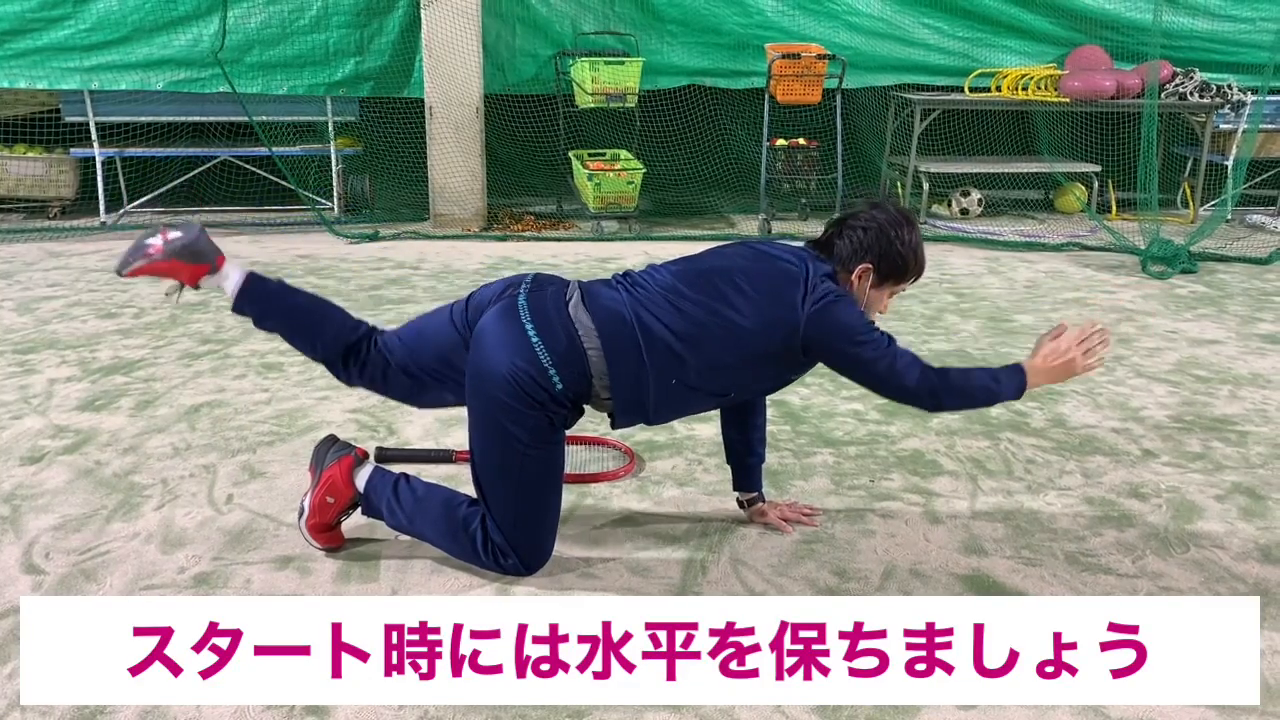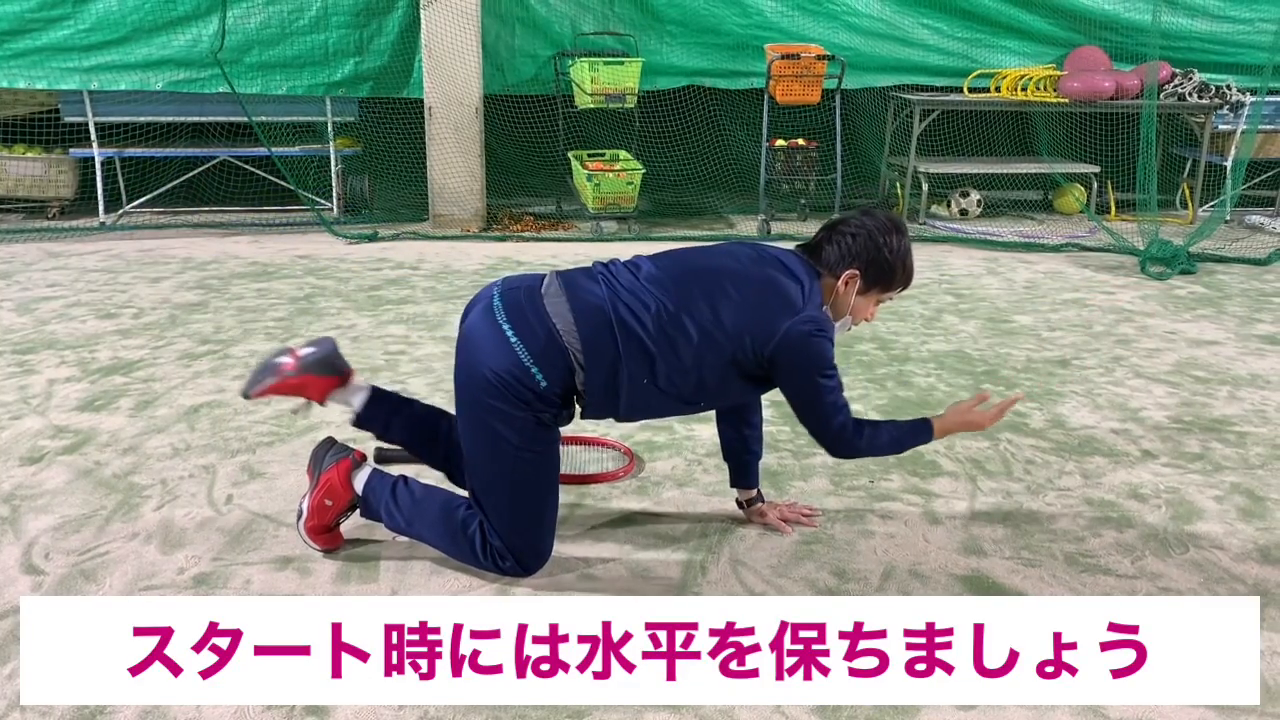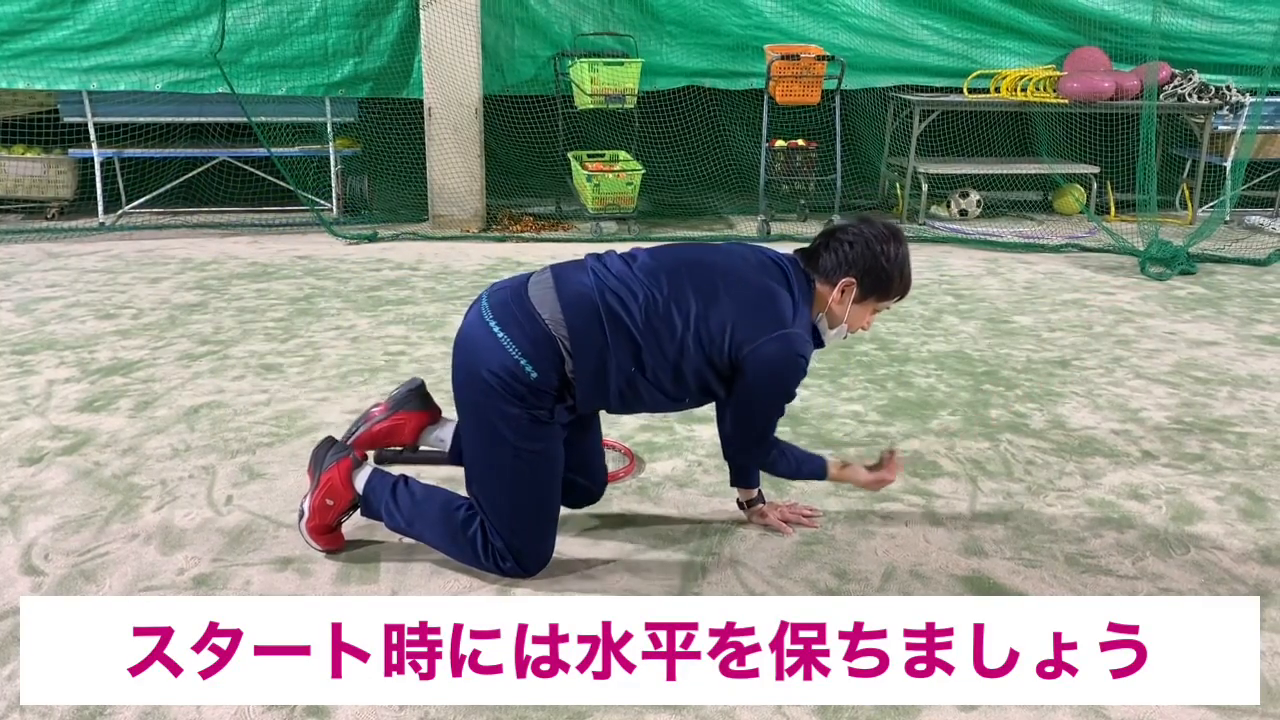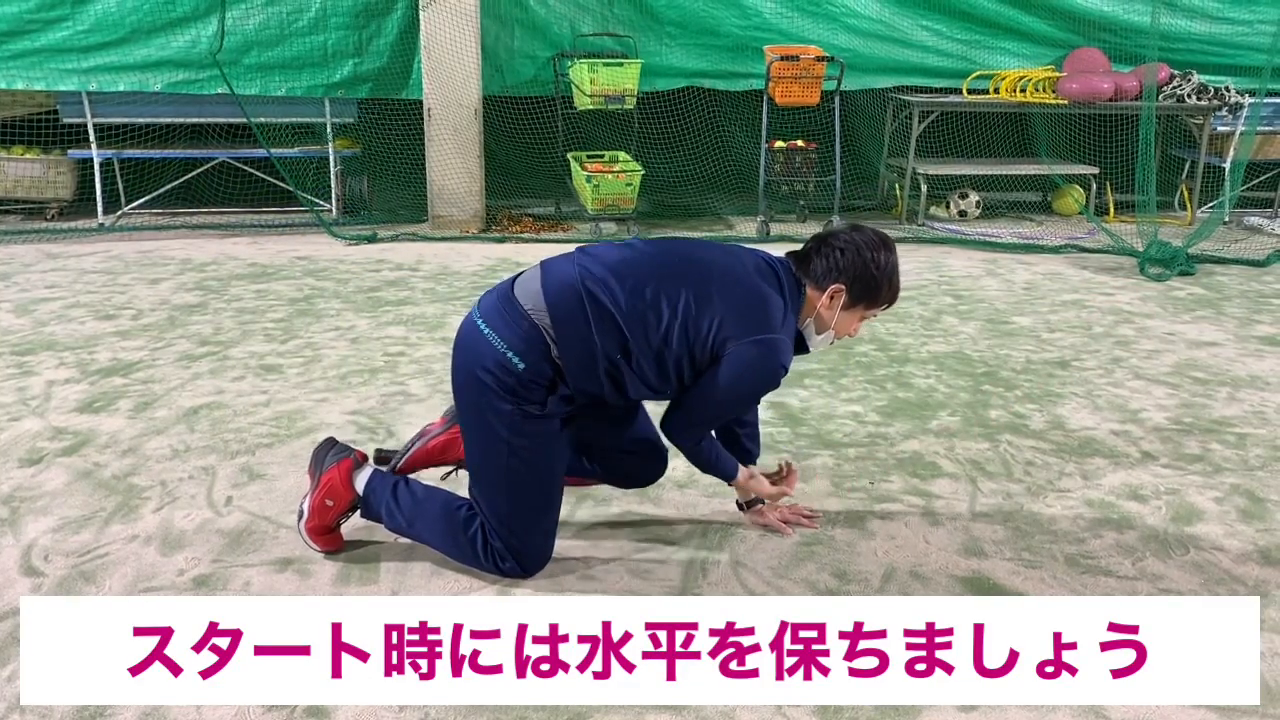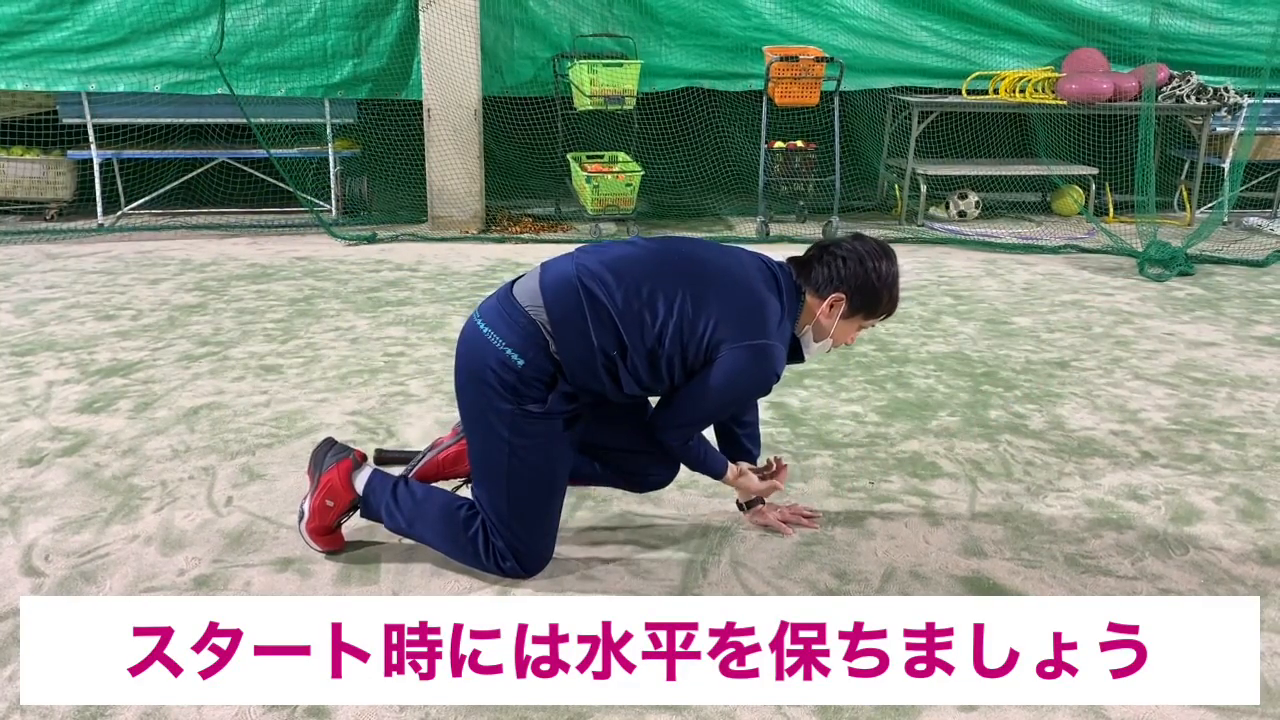
dt=0.4s
person 1, frame 1
left shoulder: (772, 263)
right shoulder: (825, 309)
left elbow: (739, 380)
right elbow: (925, 387)
left wrist: (752, 495)
right wrist: (1030, 375)
left hip: (521, 308)
right hip: (530, 371)
left knee: (371, 360)
right knee: (514, 549)
left ankle: (212, 269)
right ankle: (357, 479)
person 1, frame 2
left shoulder: (767, 269)
right shoulder: (801, 328)
left elbow: (736, 388)
right elbow: (839, 435)
left wrist: (749, 496)
right wrist: (943, 427)
left hip: (509, 312)
right hip: (520, 367)
left knee: (479, 469)
right knee: (514, 551)
left ankle: (336, 384)
right ankle: (355, 484)
person 1, frame 3
left shoulder: (771, 272)
right shoulder: (784, 342)
left elbow: (736, 396)
right elbow: (750, 442)
left wrist: (752, 498)
right wrist: (840, 471)
left hip: (516, 319)
right hip: (514, 362)
left knee: (583, 489)
right knee: (516, 555)
left ankle: (426, 426)
right ankle: (355, 481)
person 1, frame 4
left shoulder: (763, 275)
right shoulder: (766, 346)
left elbow: (730, 398)
right elbow: (686, 427)
left wrist: (752, 498)
right wrist: (743, 478)
left hip: (527, 325)
right hip: (511, 360)
left knee: (642, 465)
right knee: (517, 555)
left ankle: (472, 442)
right ankle: (356, 482)
person 1, frame 5
left shoulder: (765, 281)
right shoulder: (759, 348)
left elbow: (732, 400)
right elbow: (671, 426)
left wrist: (753, 498)
right wrist: (732, 474)
left hip: (540, 335)
right hip: (513, 359)
left knee: (655, 467)
right knee: (518, 556)
left ankle: (481, 449)
right ankle: (357, 482)
